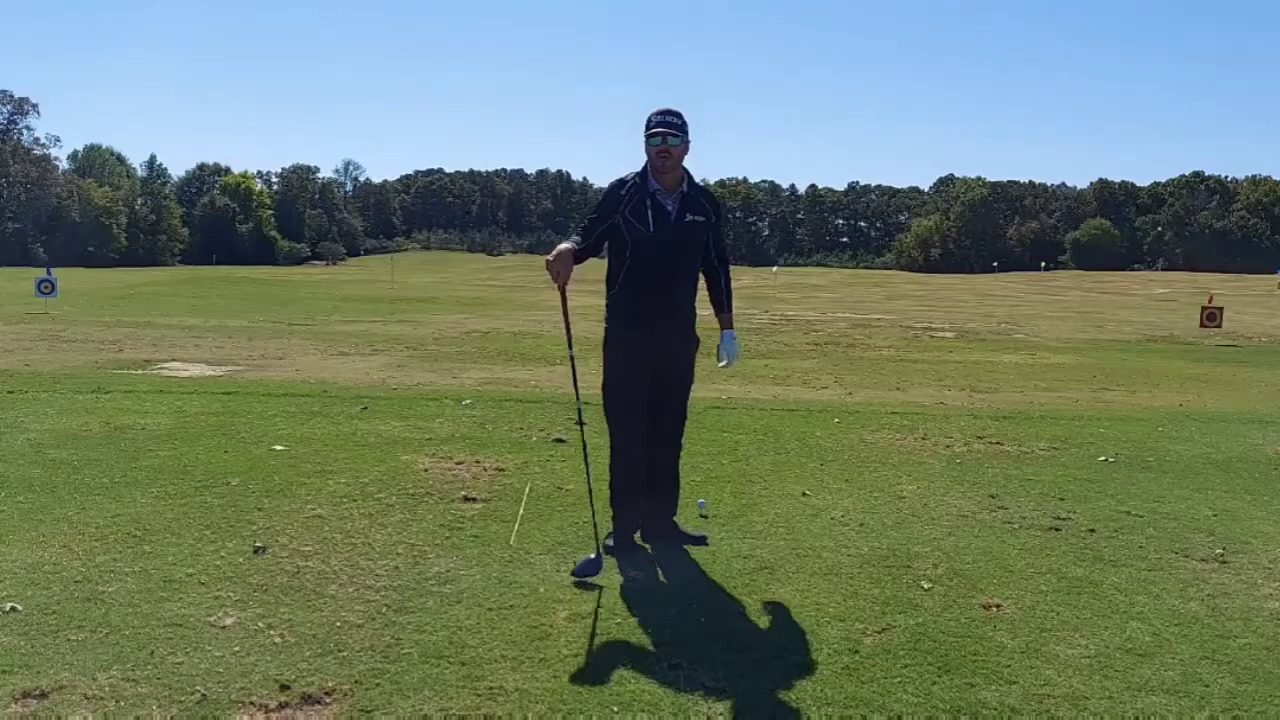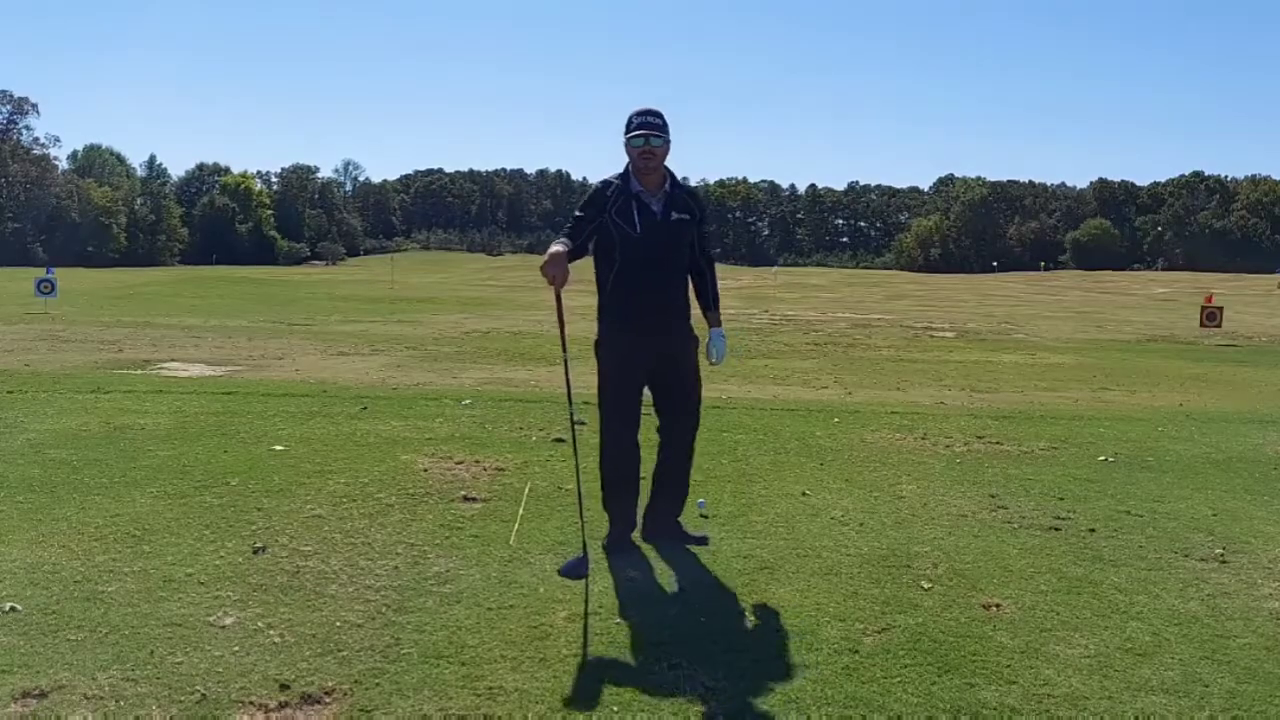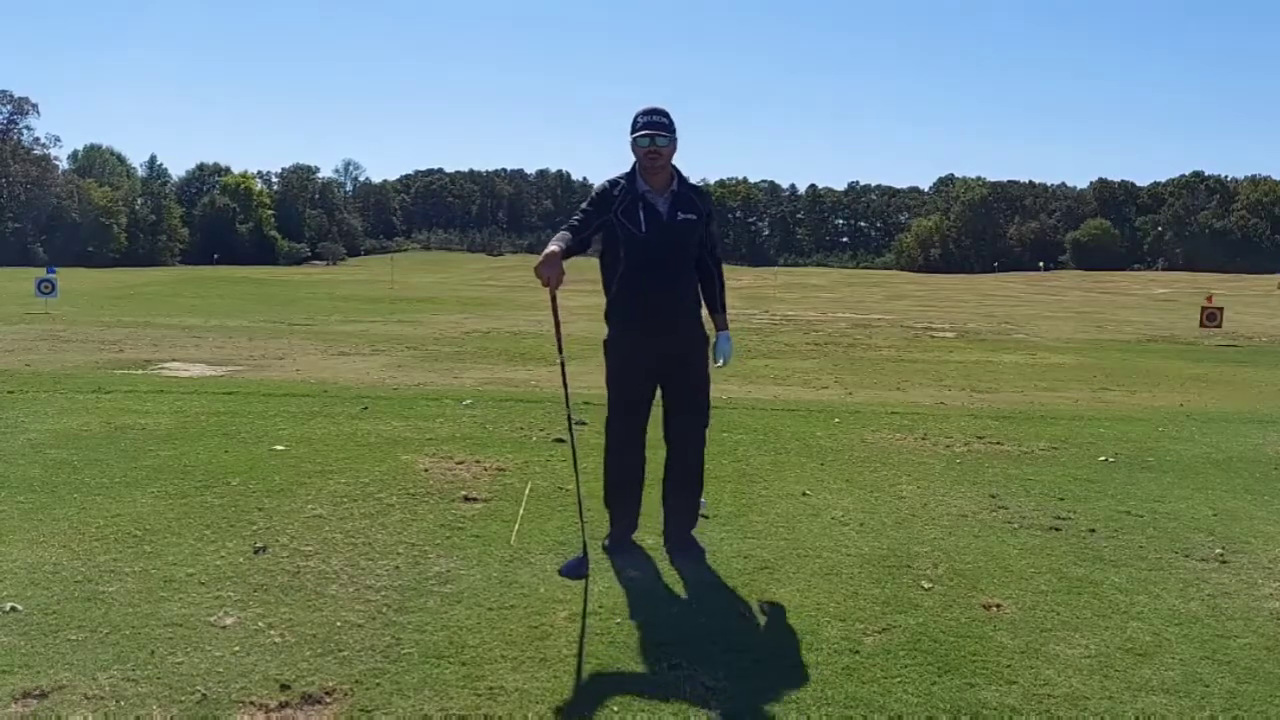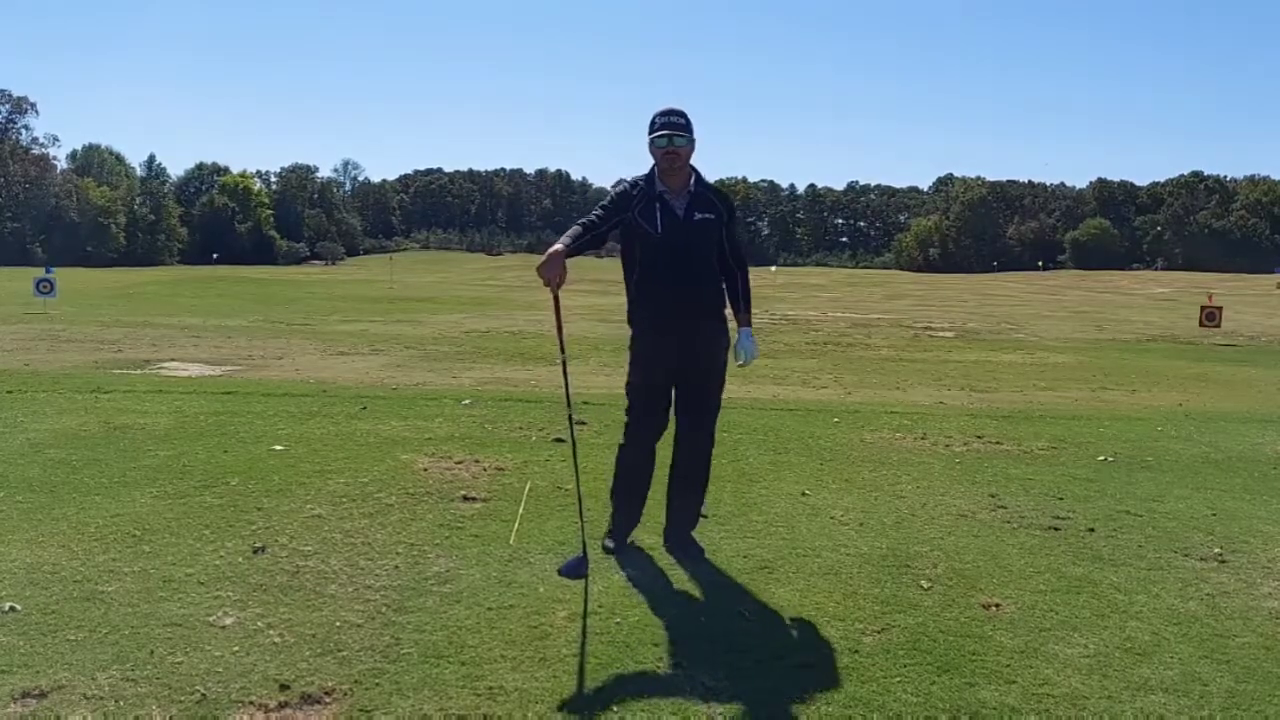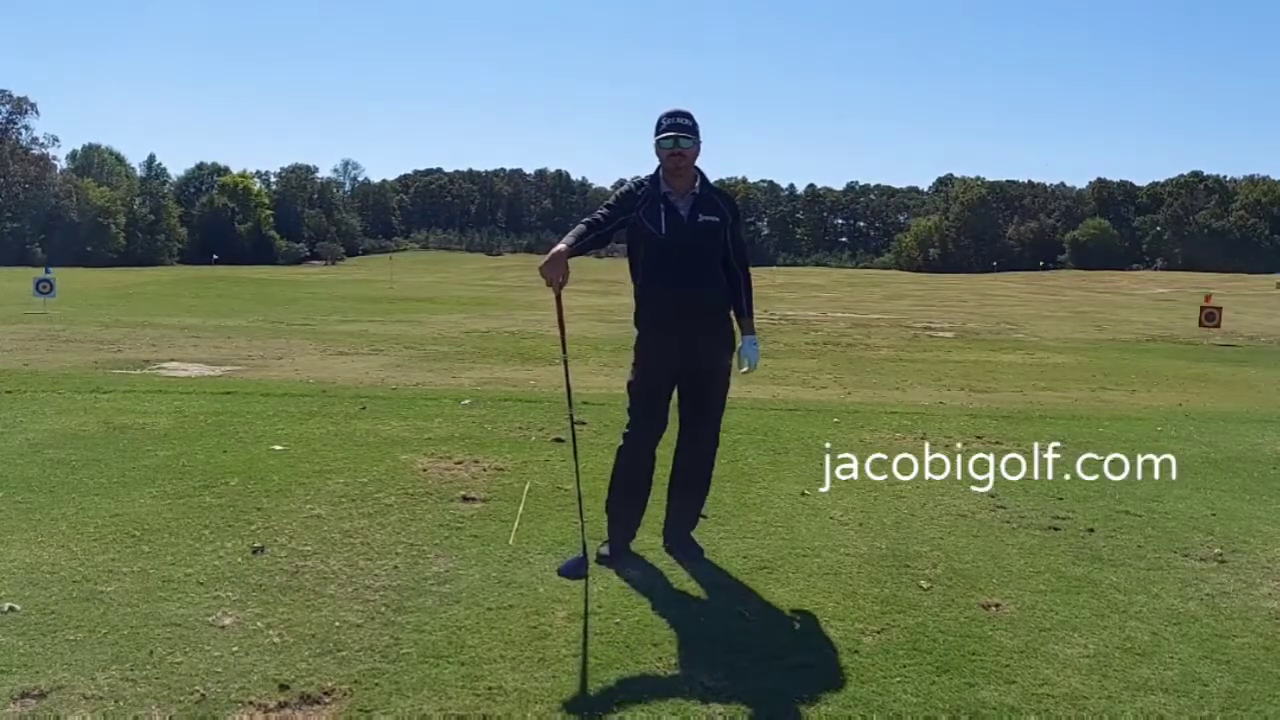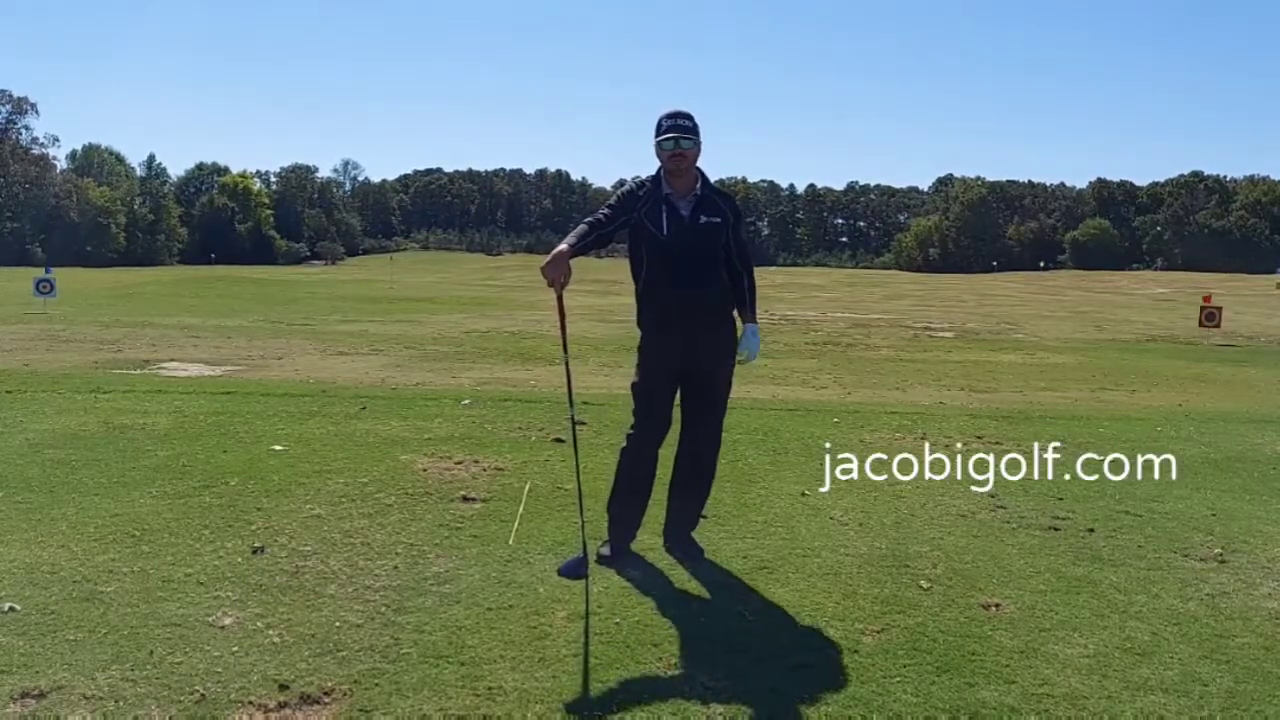
dt=0.5s
person 1, frame 1
left shoulder: (704, 203)
right shoulder: (622, 193)
left elbow: (716, 267)
right elbow: (591, 235)
left wrist: (727, 328)
right wrist: (568, 249)
left hip: (678, 334)
right hip: (627, 332)
left knee: (667, 430)
right knee: (627, 427)
left ankle: (659, 519)
right ankle: (624, 525)
person 1, frame 2
left shoulder: (688, 201)
right shoulder: (606, 195)
left elbow: (701, 265)
right elbow: (577, 233)
left wrist: (715, 325)
right wrist: (559, 250)
left hip: (675, 333)
right hip: (620, 334)
left knee: (681, 427)
right knee: (619, 431)
left ankle: (662, 519)
right ankle: (619, 525)
person 1, frame 3
left shoulder: (696, 201)
right shoulder: (612, 195)
left elbow: (709, 267)
right elbow: (579, 228)
left wrist: (721, 327)
right wrist: (556, 249)
left hip: (686, 335)
right hip: (629, 335)
left knee: (688, 434)
right knee: (625, 433)
left ankle: (679, 529)
right ankle: (621, 526)
person 1, frame 4
left shoulder: (716, 201)
right shoulder: (631, 195)
left elbow: (734, 267)
right elbow: (594, 225)
left wrist: (744, 326)
right wrist: (560, 248)
left hip: (707, 336)
right hip: (651, 334)
left knee: (697, 436)
right knee: (641, 430)
left ankle: (680, 529)
right ankle: (621, 524)
person 1, frame 5
left shoulder: (721, 204)
right shoulder: (637, 196)
left elbow: (738, 271)
right elbow: (597, 225)
left wrist: (747, 332)
right wrist: (563, 250)
left hip: (712, 338)
right hip: (656, 336)
left knee: (700, 438)
right knee: (641, 434)
left ankle: (680, 531)
right ankle: (619, 533)
person 1, frame 6
left shoulder: (722, 204)
right shoulder: (638, 197)
left elbow: (740, 268)
right elbow: (599, 225)
left wrist: (750, 324)
right wrist: (565, 249)
left hip: (715, 338)
right hip: (659, 337)
left knee: (702, 439)
right knee: (645, 434)
left ankle: (680, 531)
right ankle: (619, 533)
